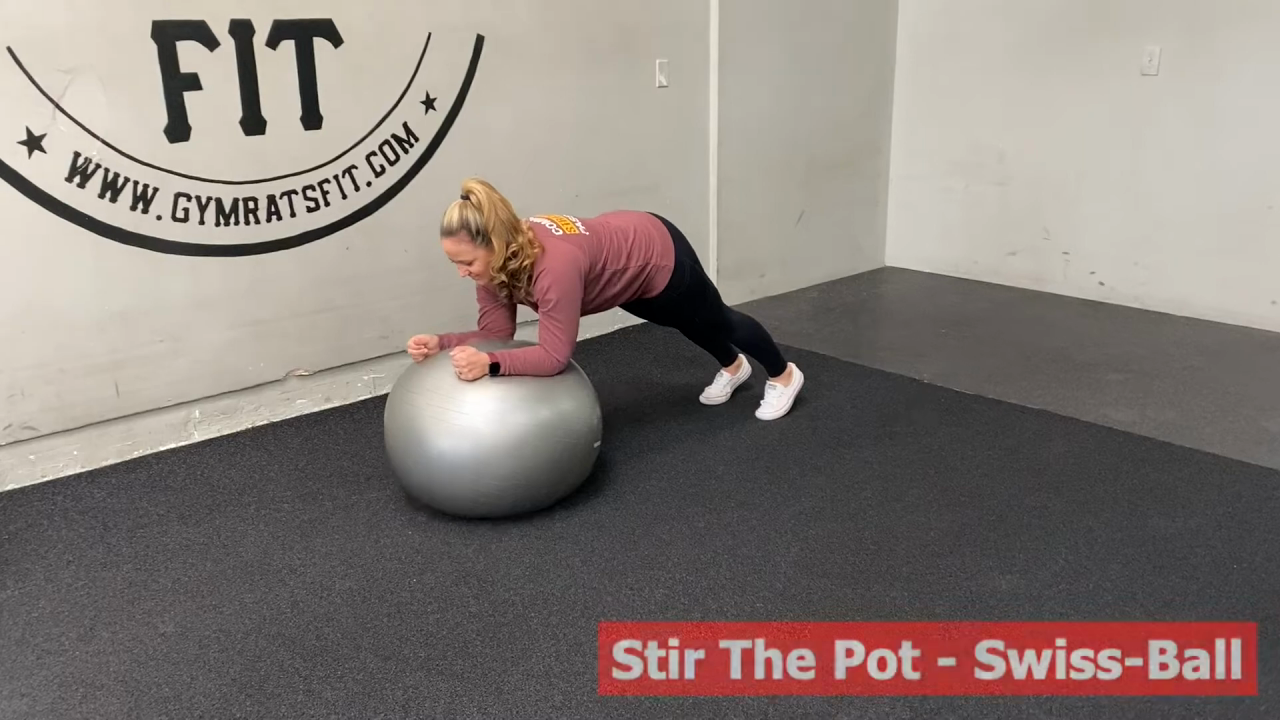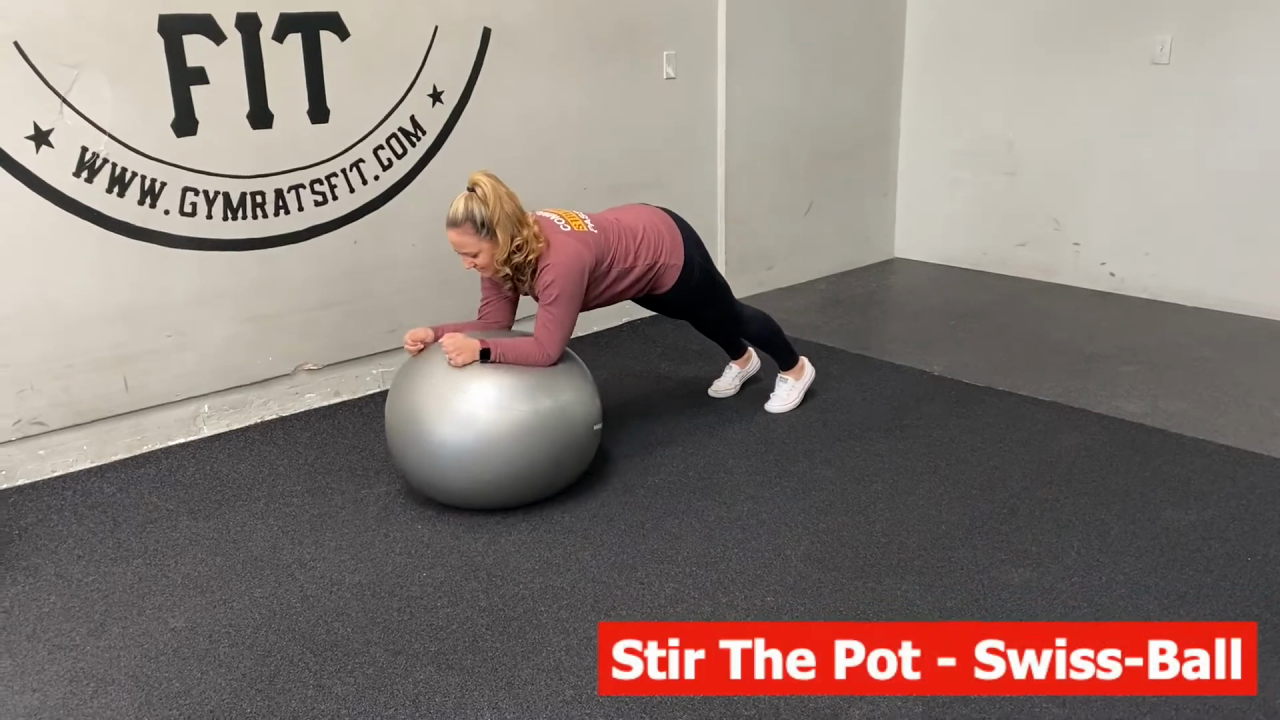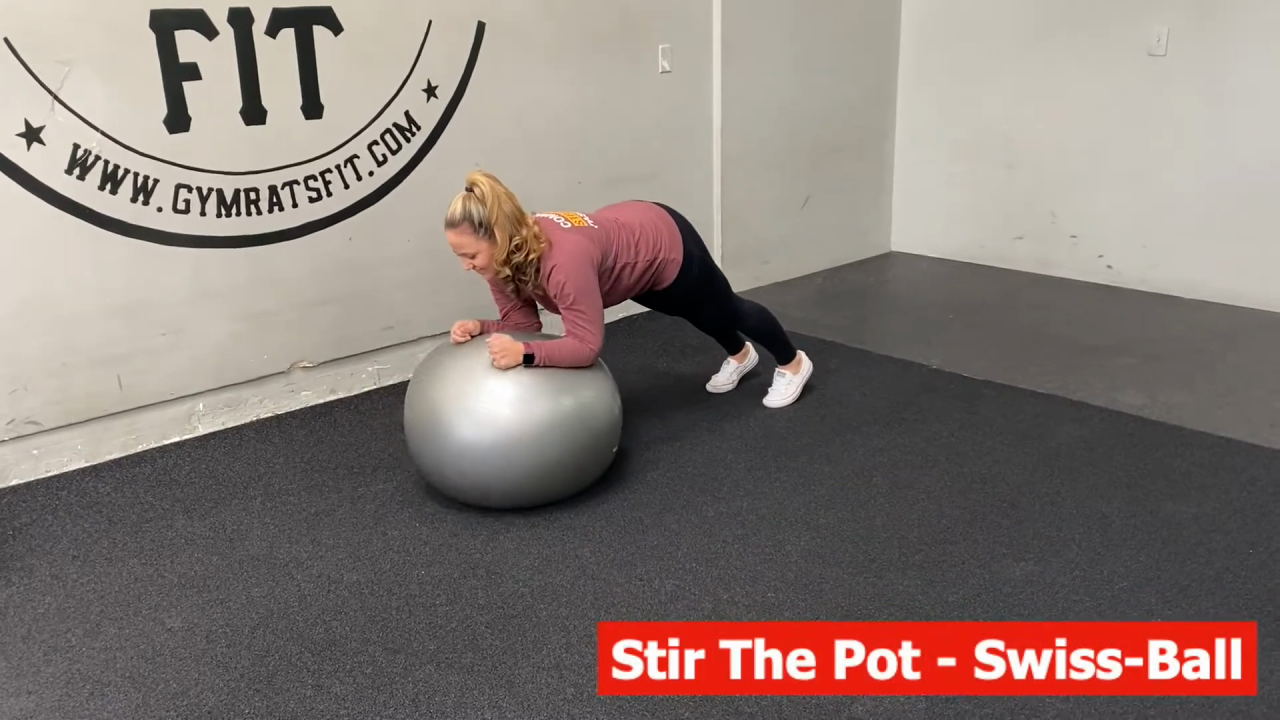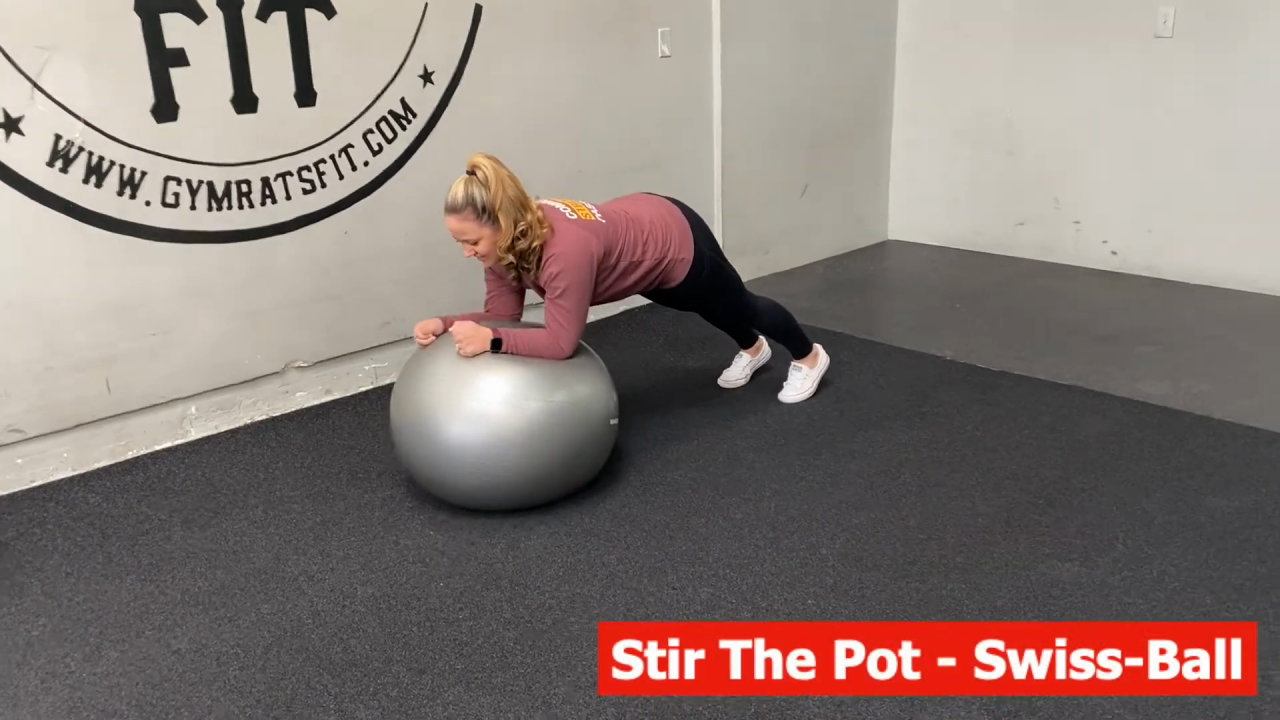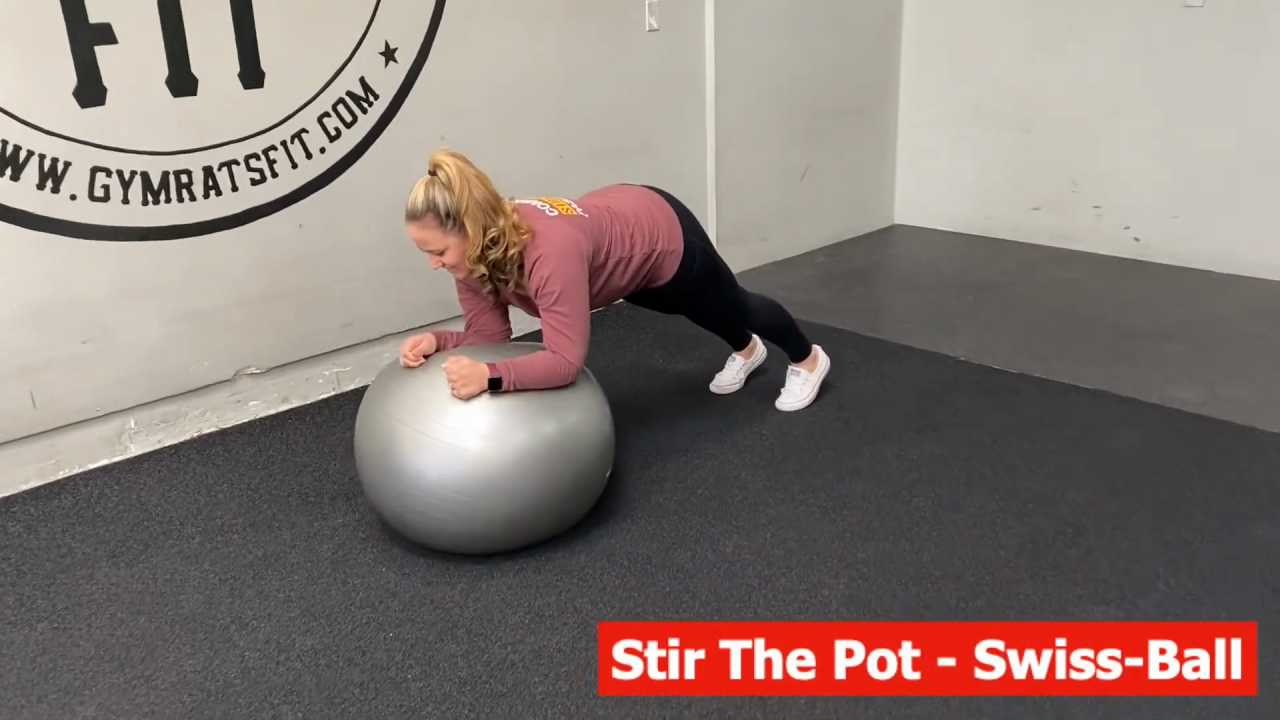
dt=1s
person 1, frame 1
left shoulder: (555, 264)
right shoulder: (494, 259)
left elbow: (555, 355)
right elbow: (496, 334)
left wrist: (488, 364)
right wrist: (441, 342)
left hip: (658, 258)
right hip: (621, 241)
left knee: (714, 320)
right knee: (687, 324)
left ankle: (783, 375)
right ankle: (732, 366)
person 1, frame 2
left shoulder: (561, 259)
right shoulder: (501, 249)
left elbow: (547, 349)
right elbow: (494, 323)
left wrist: (478, 350)
right wrist: (437, 334)
left hip: (668, 253)
right hip: (631, 231)
left knee: (724, 313)
right knee: (699, 316)
left ankle: (794, 368)
right ankle: (741, 360)
person 1, frame 3
left shoulder: (564, 259)
right shoulder: (501, 256)
left elbow: (586, 345)
right elbow: (521, 325)
left wrist: (523, 353)
right wrist: (481, 328)
left hip: (667, 249)
right hip: (628, 229)
left knee: (723, 308)
right knee: (695, 312)
left ankle: (792, 363)
right ankle: (739, 355)
person 1, frame 4
left shoulder: (566, 249)
right shoulder: (503, 241)
left elbow: (561, 342)
right elbow: (501, 315)
left wrist: (490, 339)
right wrist: (447, 324)
left hip: (676, 245)
right hip: (638, 222)
left knee: (735, 305)
right knee: (711, 308)
left ankle: (808, 357)
right ankle: (752, 349)
person 1, frame 5
left shoulder: (551, 251)
right shoulder: (471, 250)
left elbow: (565, 360)
right elbow: (487, 336)
left wrist: (487, 376)
right wrist: (437, 340)
left hip: (664, 238)
right hip: (618, 216)
left knee: (729, 304)
right knee: (703, 311)
left ankle: (807, 359)
right ankle: (746, 350)
